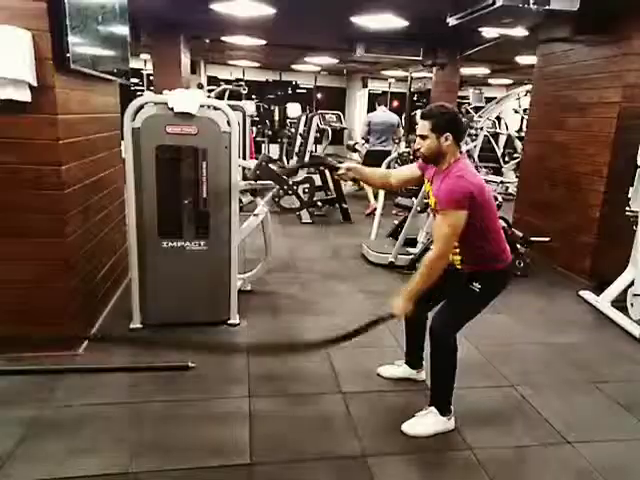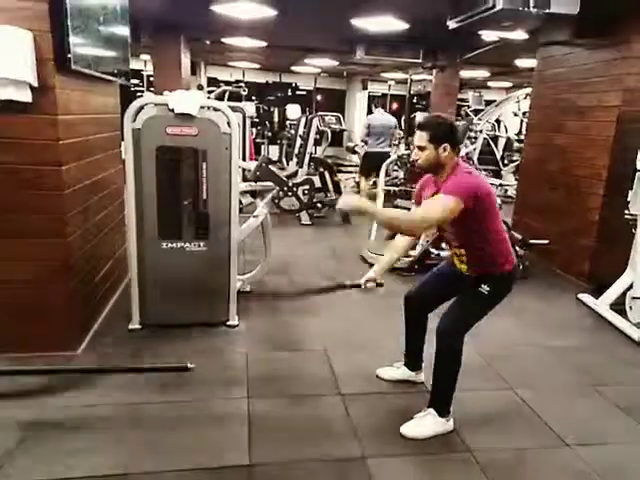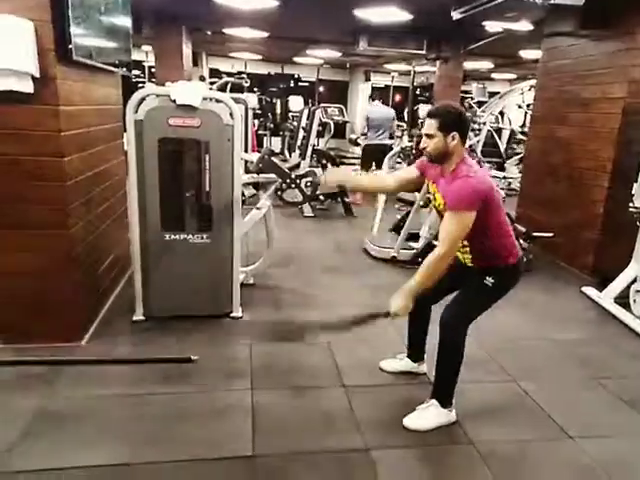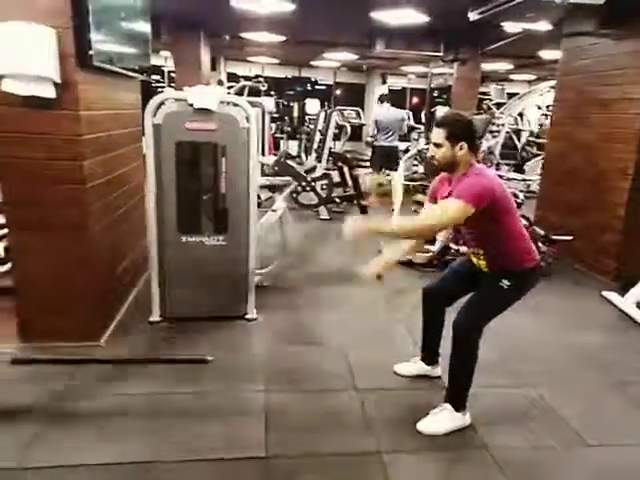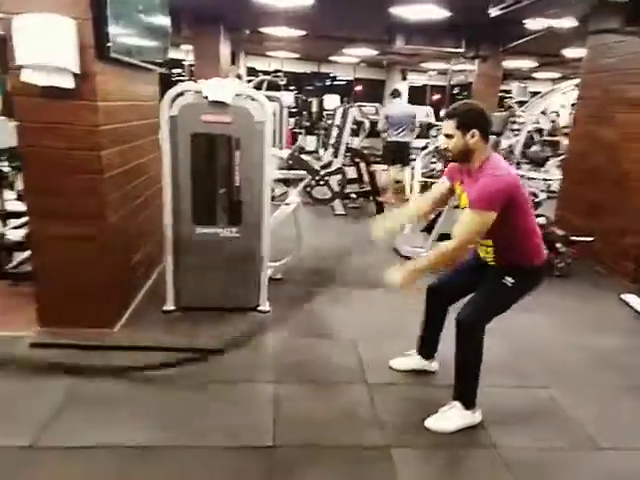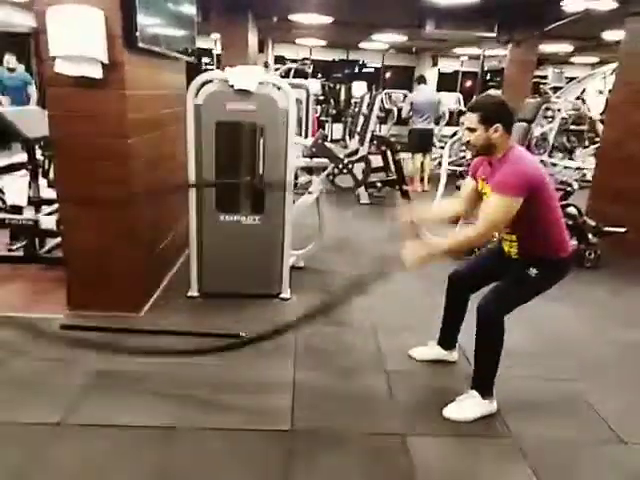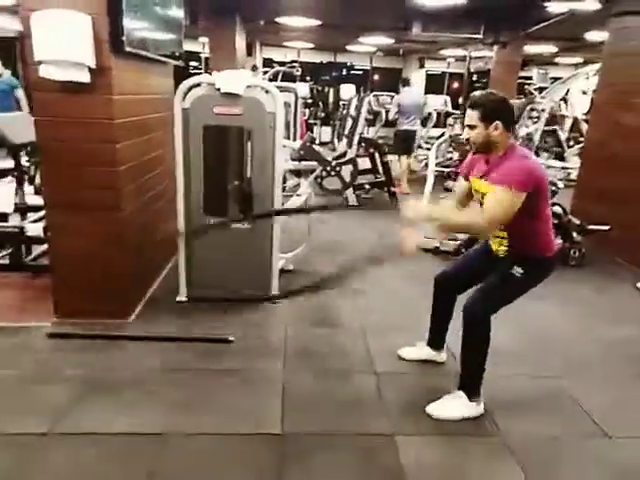
dt=0.2s
person 1, frame 1
left shoulder: (457, 184)
right shoulder: (434, 164)
left elbow: (440, 252)
right elbow: (395, 179)
left wrist: (407, 296)
right wrist: (359, 171)
left hip: (488, 270)
right hip: (462, 260)
left knee: (442, 328)
right knee: (416, 301)
left ankle: (441, 413)
right ankle: (414, 365)
person 1, frame 2
left shoulder: (465, 183)
right shoulder: (430, 180)
left elbow: (420, 225)
right elbow: (410, 231)
left wrist: (363, 206)
right wrist: (380, 267)
left hip: (493, 274)
right hip: (462, 263)
left knee: (448, 330)
right knee: (414, 300)
left ankle: (440, 415)
right ankle: (412, 367)
person 1, frame 3
left shoulder: (467, 185)
right shoulder: (431, 165)
left elbow: (445, 251)
right elbow: (390, 183)
left wrist: (407, 294)
right wrist: (346, 178)
left hip: (498, 266)
right hip: (467, 256)
left knee: (452, 321)
right knee: (420, 295)
left ankle: (442, 407)
right ankle: (415, 359)
person 1, frame 4
left shoulder: (478, 184)
right shoulder: (444, 180)
left elbow: (429, 227)
right elbow: (418, 229)
left wrist: (369, 226)
right wrist: (383, 261)
left hip: (515, 269)
right hip: (482, 259)
left knee: (466, 325)
right knee: (433, 294)
left ankle: (456, 410)
right ankle: (429, 362)
person 1, frame 5
left shoulder: (494, 182)
right shoulder: (459, 167)
left elbow: (459, 245)
right elbow: (429, 202)
left wrist: (412, 271)
right wrist: (393, 219)
left hip: (523, 266)
right hip: (490, 254)
left knee: (470, 319)
right knee: (438, 292)
left ankle: (466, 408)
right ankle: (425, 356)
person 1, frame 6
left shoulder: (516, 171)
right shoulder: (484, 161)
left elbow: (482, 232)
right elbow: (463, 204)
left wrist: (427, 250)
right wrist: (422, 213)
left hip: (547, 258)
right hip: (514, 246)
left knee: (490, 309)
right knee: (459, 281)
left ankle: (483, 397)
right ankle: (446, 346)
person 1, frame 7
left shoulder: (521, 169)
right shoulder: (476, 159)
left elbow: (484, 222)
right elbow: (456, 203)
left wrist: (428, 214)
right wrist: (420, 233)
left hip: (532, 257)
right hip: (499, 245)
left knee: (477, 309)
right knee: (446, 281)
left ankle: (469, 397)
right ankle: (434, 347)
